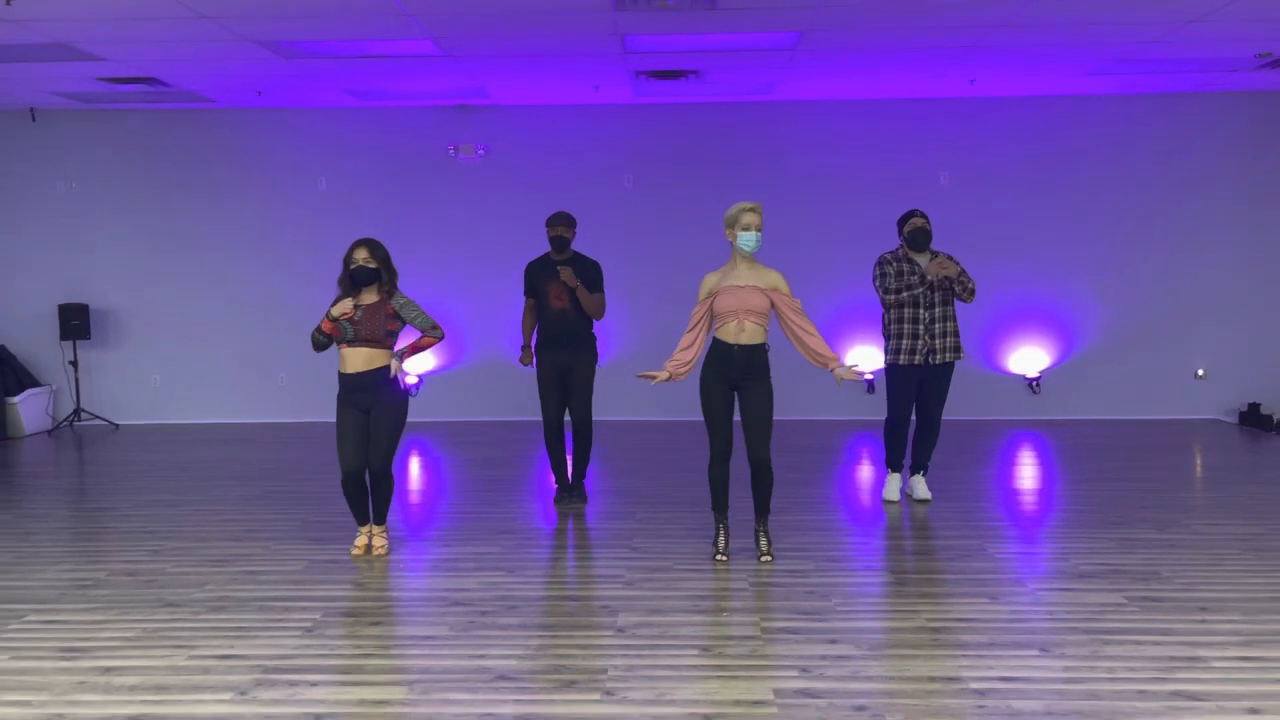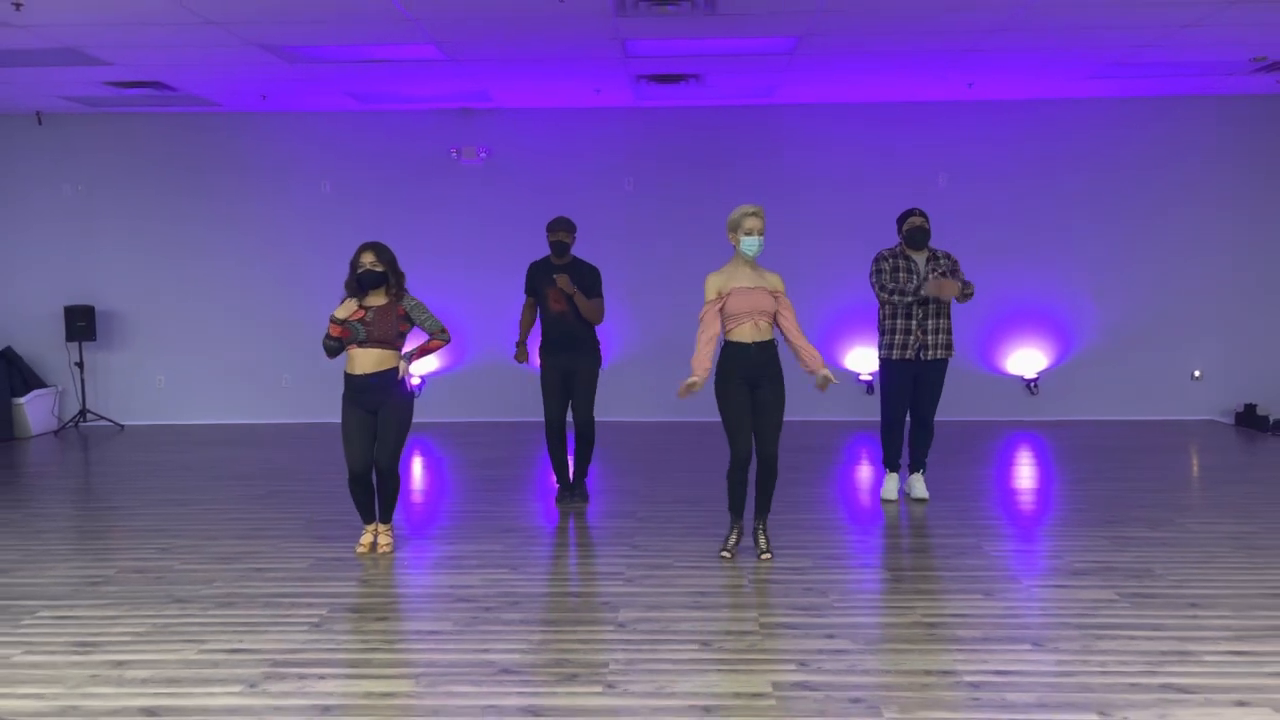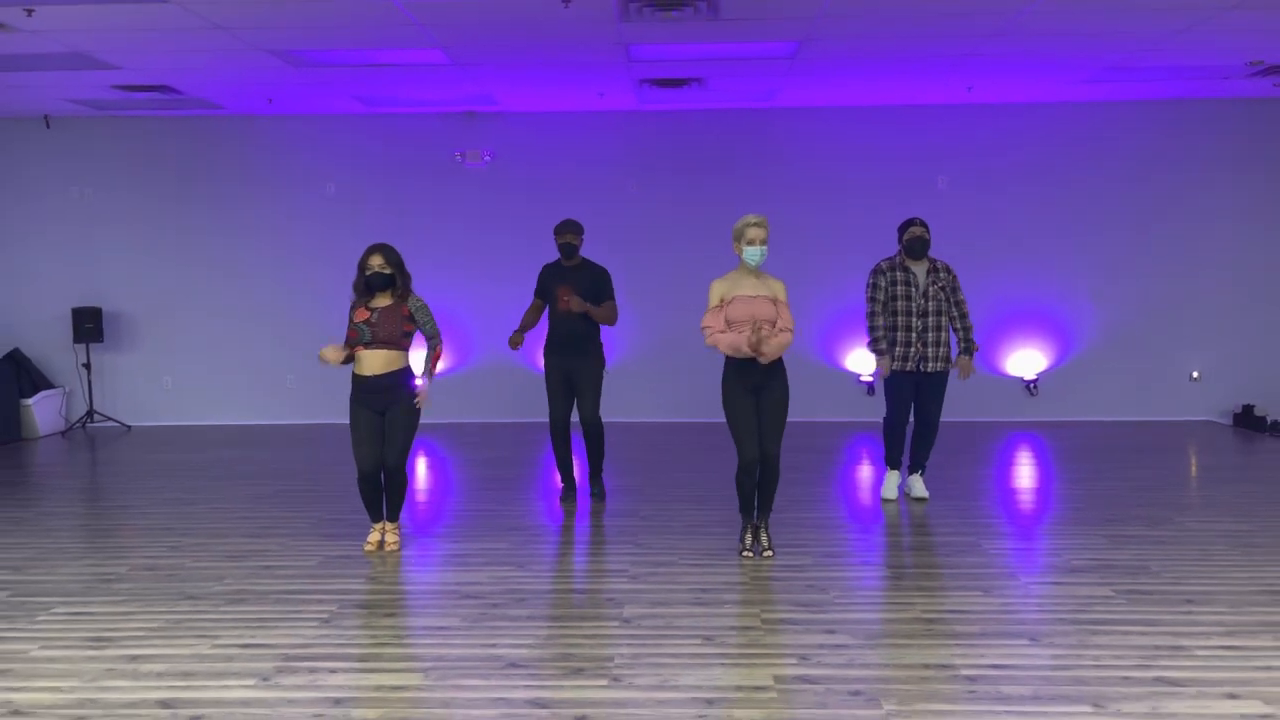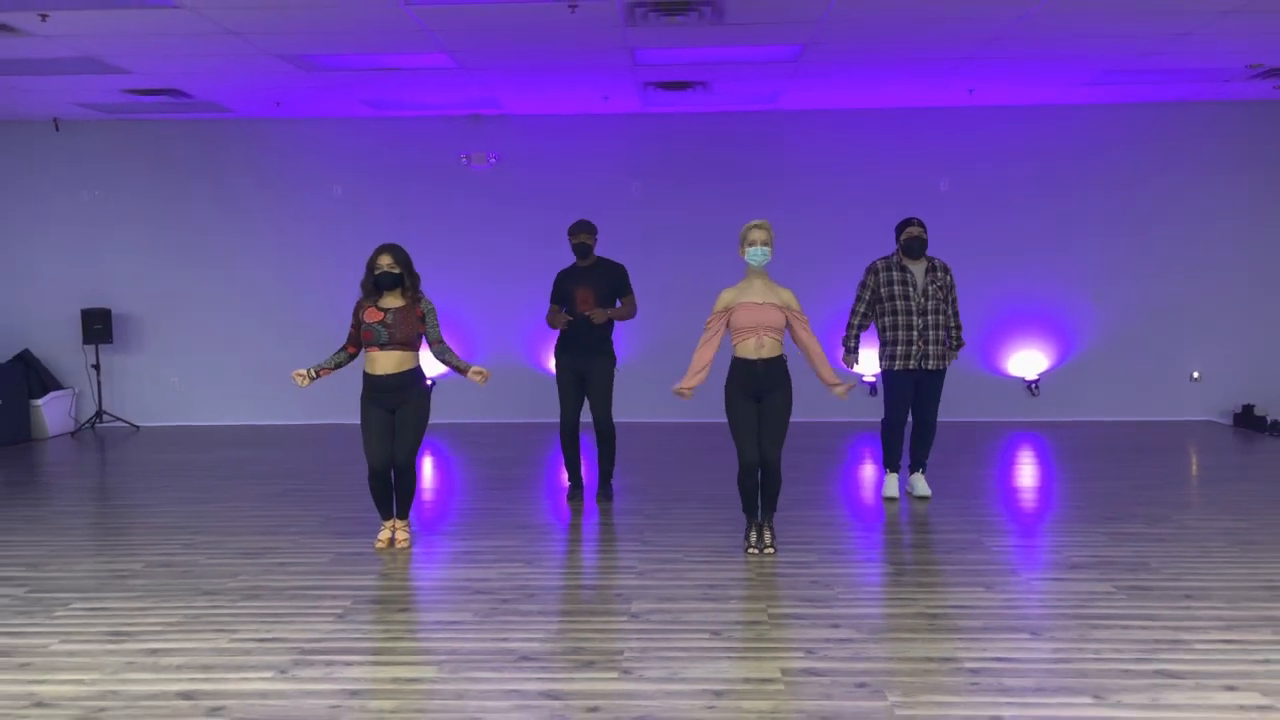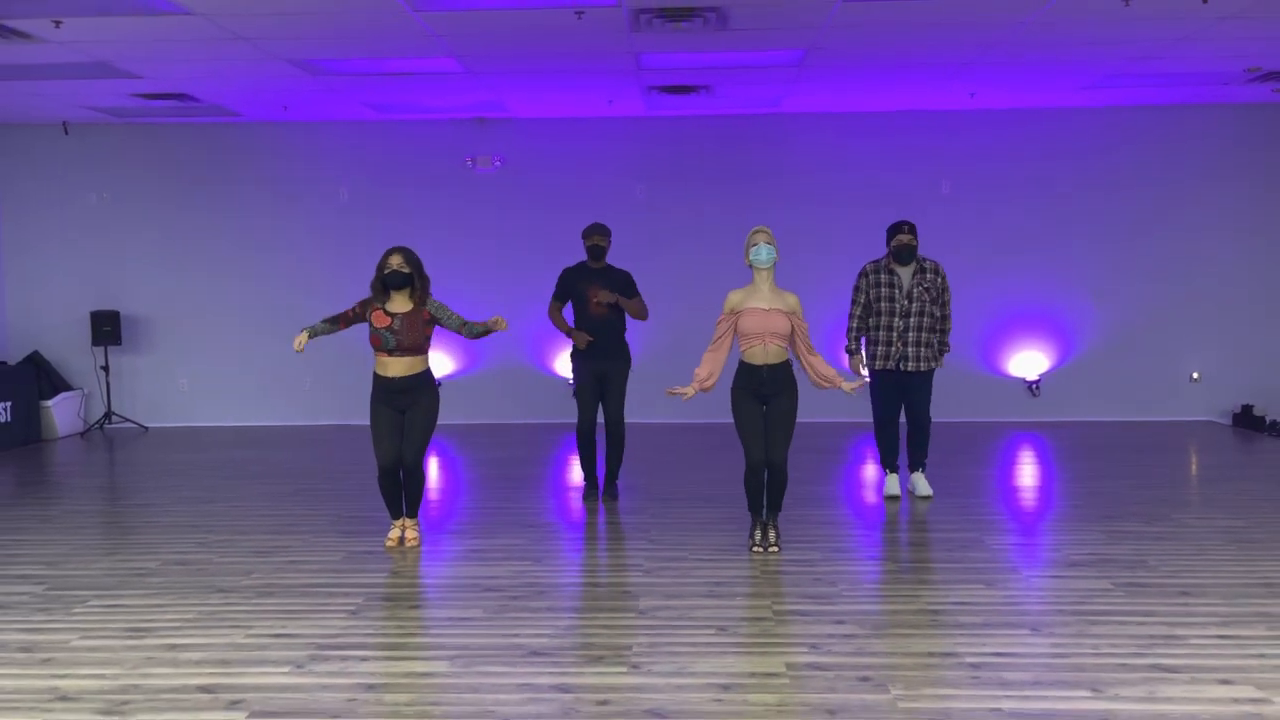
dt=0.3s
person 1, frame 1
left shoulder: (771, 279)
right shoulder: (712, 281)
left elbow: (799, 324)
right elbow: (696, 330)
left wrist: (832, 363)
right wrist: (671, 369)
left hip: (756, 367)
right hip: (718, 365)
left knee: (760, 454)
right knee: (720, 451)
left ankle: (762, 529)
right ankle: (721, 527)
person 1, frame 2
left shoulder: (773, 281)
right shoulder: (716, 280)
left elbow: (789, 325)
right elbow: (708, 329)
left wrist: (816, 365)
right wrist: (698, 373)
left hip: (768, 364)
right hip: (732, 366)
left knee: (768, 452)
right knee: (741, 452)
left ankle: (760, 527)
right ankle: (736, 525)
person 1, frame 3
left shoulder: (776, 287)
right shoulder: (721, 286)
left elbow: (786, 333)
right elbow: (712, 334)
left wrist: (766, 346)
right wrist: (745, 342)
left hip: (772, 375)
right hip: (738, 374)
left knee: (771, 454)
right knee: (749, 456)
left ankle: (763, 525)
right ankle: (746, 525)
person 1, frame 4
left shoulder: (785, 296)
right shoulder: (728, 297)
left elbow: (806, 340)
right elbow: (709, 342)
left wrist: (831, 380)
right wrist: (689, 381)
left hip: (776, 379)
right hip: (741, 381)
left knee: (771, 458)
right knee: (749, 459)
left ankle: (768, 523)
right ankle: (751, 525)
person 1, frame 5
left shoulder: (791, 301)
right shoulder: (736, 298)
left elbow: (805, 348)
right elbow: (718, 345)
left wrist: (838, 381)
right wrist: (696, 384)
left hip: (782, 383)
right hip: (747, 384)
left knee: (777, 460)
right knee: (755, 460)
left ankle: (772, 523)
right ankle: (756, 523)
person 2, frame 1
left shoulder: (395, 301)
right shoulder: (344, 302)
left elbow: (435, 332)
right elbow: (318, 344)
left wrist: (400, 356)
right wrist: (332, 316)
left hip: (384, 389)
right hip: (349, 392)
left knee: (379, 465)
right knee: (350, 468)
left ankle: (380, 529)
right ankle: (363, 528)
person 2, frame 2
left shoulder: (404, 303)
right shoulder: (350, 305)
left elbow: (442, 336)
right elbow: (331, 351)
left wrist: (408, 358)
right wrist: (336, 318)
left hip: (391, 391)
right hip: (355, 393)
left knee: (386, 464)
right knee: (357, 467)
left ankle: (385, 527)
right ankle: (368, 526)
person 2, frame 3
left shoulder: (410, 303)
right shoulder: (358, 307)
left elbow: (435, 341)
left wrist: (426, 378)
right wrist: (334, 354)
left hip: (399, 391)
right hip: (362, 393)
left knee: (393, 463)
right knee: (366, 467)
left ankle: (392, 525)
right ankle: (376, 525)
person 2, frame 4
left shoulder: (421, 306)
right shoulder: (364, 306)
left elbow: (438, 347)
right elbow: (350, 349)
left wrist: (466, 369)
right wrist: (315, 371)
left hip: (411, 390)
right hip: (374, 392)
left knee: (404, 461)
right knee: (377, 463)
left ankle: (403, 523)
right ankle: (387, 522)
person 2, frame 5
left shoulder: (429, 307)
right shoulder: (371, 307)
left elbow: (465, 327)
right elbow: (338, 322)
left wrist: (490, 326)
right wrist: (308, 332)
left hip: (421, 392)
right hip: (384, 393)
left knee: (412, 460)
right knee: (387, 462)
left ankle: (412, 522)
right ankle: (396, 521)
person 3, frame 1
left shoulder: (946, 261)
right shoulder: (887, 262)
left elbow: (969, 293)
right elbow: (889, 294)
left wrist: (955, 276)
right wrist: (926, 277)
left hip: (941, 354)
right hip: (902, 354)
left knee: (930, 418)
right knee: (898, 416)
left ankle: (917, 476)
right ankle: (894, 474)
person 3, frame 2
left shoulder: (945, 260)
right shoulder: (884, 260)
left elbow: (967, 290)
right elbow: (885, 292)
left wrist: (957, 287)
right wrist: (924, 289)
left hip: (934, 352)
right hip: (896, 351)
left knee: (924, 415)
right knee: (893, 415)
left ankle: (916, 474)
right ankle: (891, 473)
person 3, frame 3
left shoulder: (945, 272)
right shoulder: (882, 271)
left elbow: (959, 311)
right elbow: (876, 313)
left wrist: (966, 351)
right wrist: (881, 353)
left hip: (936, 361)
right hip: (898, 361)
left knee: (928, 421)
right knee: (896, 418)
left ankle: (915, 475)
right ankle: (892, 471)
person 3, frame 4
left shoulder: (942, 270)
right shoulder: (879, 270)
left elbow: (952, 311)
right elbow: (861, 309)
left wrist: (955, 344)
right wrist: (851, 346)
left hip: (934, 360)
right hip: (897, 360)
left knee: (927, 419)
right knee: (895, 418)
left ankle: (917, 473)
right ankle: (891, 473)
person 3, frame 5
left shoulder: (934, 272)
right shoulder: (871, 272)
left elbow: (943, 314)
right elbow: (858, 314)
left wrist: (941, 348)
right wrist: (854, 349)
left hip: (921, 361)
right hip: (882, 361)
left knee: (920, 418)
right knee: (885, 418)
left ankle: (917, 473)
right ankle: (891, 474)
person 4, frame 1
left shoulder: (589, 267)
right shoulder: (535, 268)
left elbow: (598, 312)
right elbow: (530, 309)
left wrist: (576, 285)
right wrist: (526, 346)
left hip: (581, 353)
right hip: (547, 354)
left knee: (581, 416)
right knee: (552, 419)
left ankle: (578, 481)
right ankle: (561, 483)
person 4, frame 2
left shoulder: (588, 272)
right shoulder: (536, 270)
left elbow: (597, 317)
right elbow: (530, 307)
left wrist: (573, 290)
right wrist: (521, 342)
left hip: (584, 356)
right hip: (551, 356)
left knee: (584, 419)
right knee: (554, 421)
left ankle: (580, 480)
right ankle: (564, 483)
person 4, frame 3
left shoulder: (598, 274)
right shoulder: (548, 272)
left elbow: (611, 317)
right elbow: (537, 307)
left wrist: (586, 307)
right wrist: (520, 331)
left hip: (588, 358)
right hip: (555, 357)
left knee: (590, 418)
right knee: (558, 421)
left ankle: (596, 478)
right ankle: (568, 482)
person 4, frame 4
left shoulder: (614, 271)
right shoulder: (564, 277)
left elbow: (631, 309)
right elbow: (552, 312)
left wrist: (608, 312)
right wrist: (556, 321)
left hip: (600, 357)
right hip: (567, 357)
left knee: (603, 420)
right knee: (568, 420)
left ankle: (605, 482)
right ankle: (575, 482)
person 4, frame 5
left shoulder: (621, 277)
right shoulder: (571, 275)
left elbow: (643, 314)
right elbow: (554, 311)
left wrist: (616, 298)
right wrist: (572, 333)
left hip: (617, 359)
right hip: (585, 360)
left knee: (614, 421)
right knee: (586, 421)
left ankle: (611, 481)
right ankle: (590, 481)
